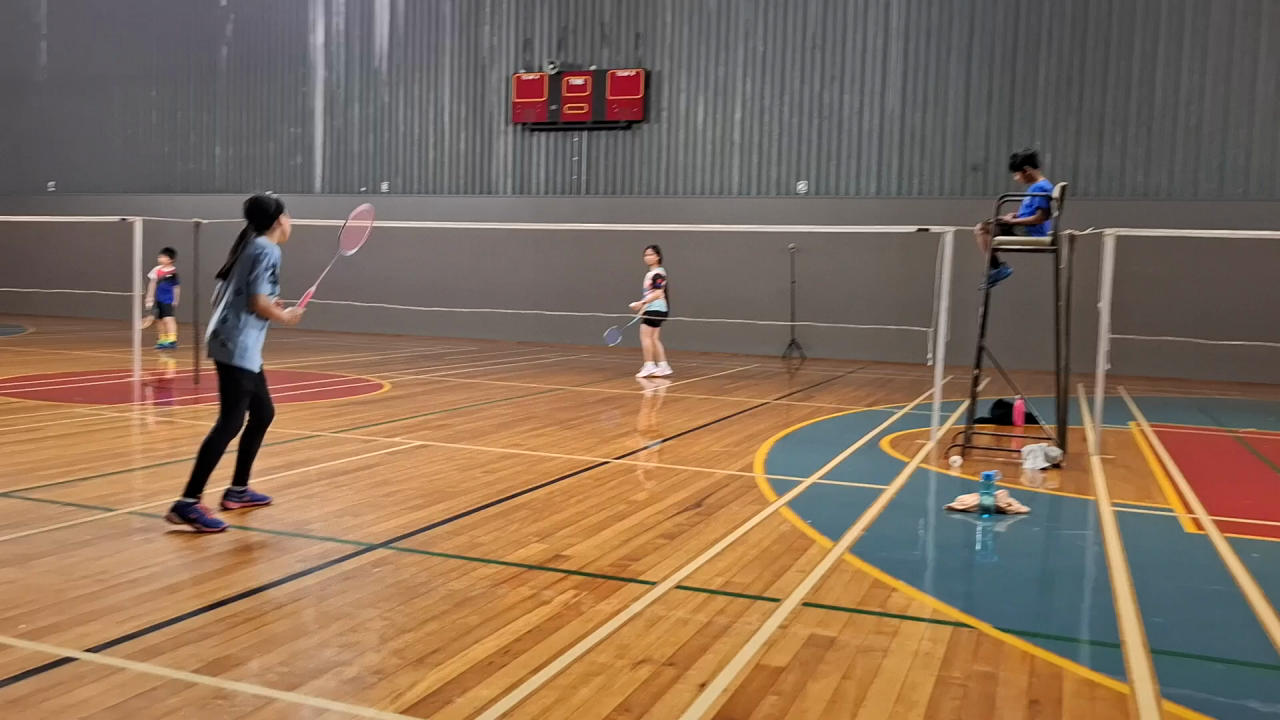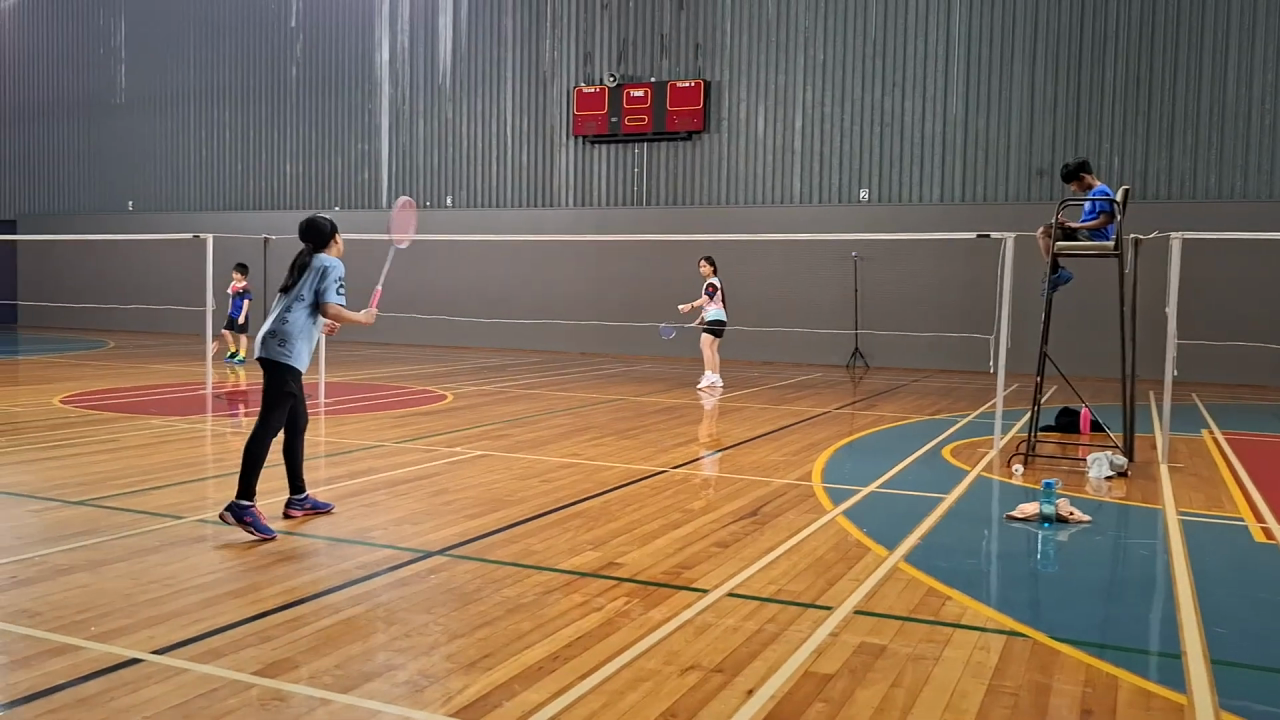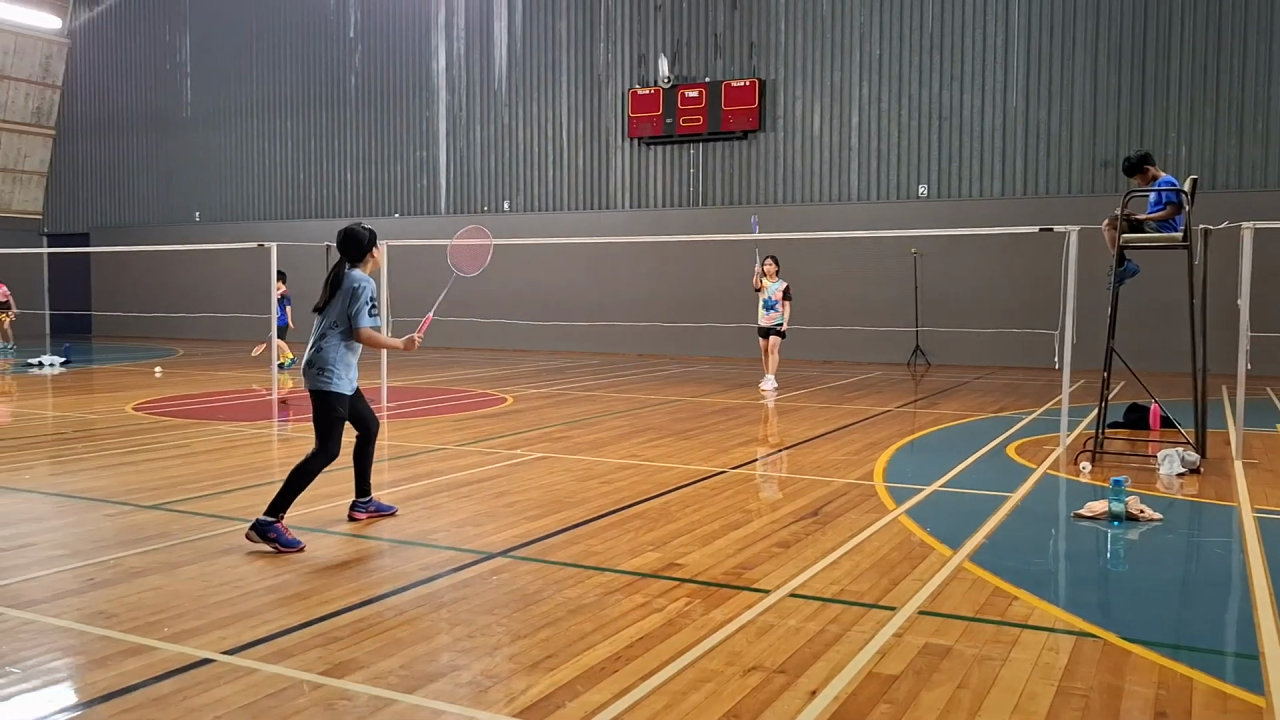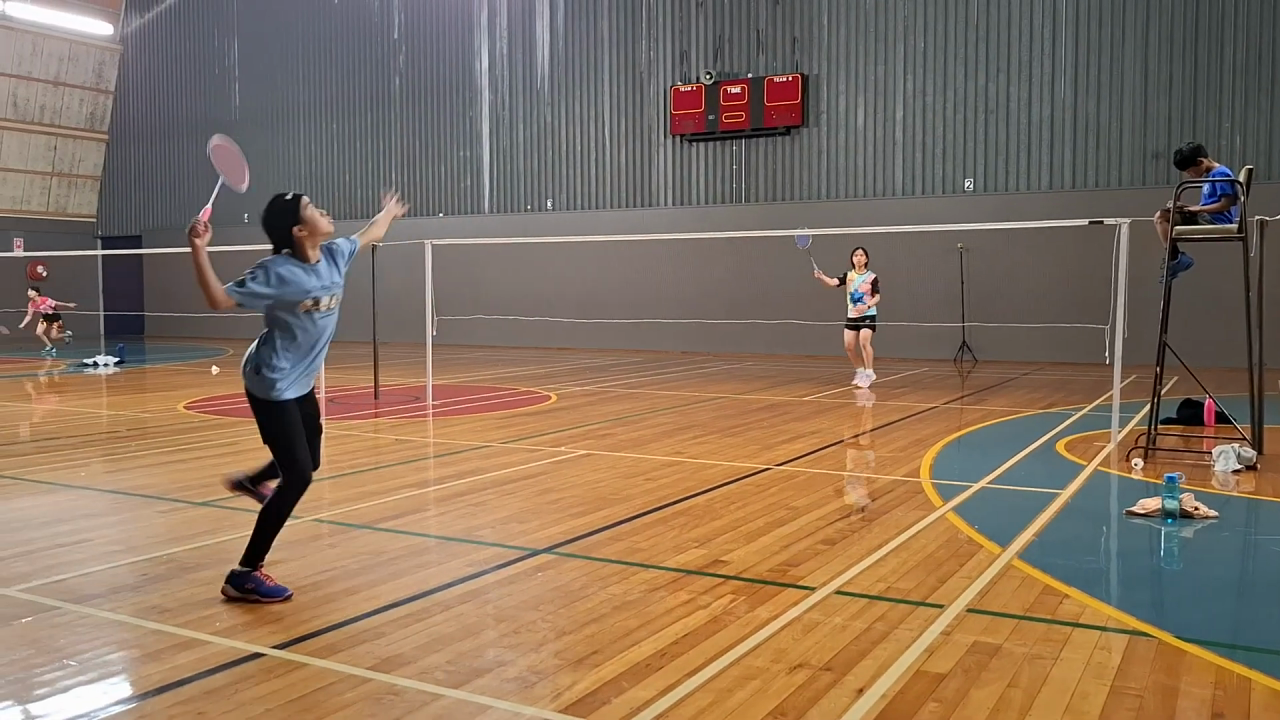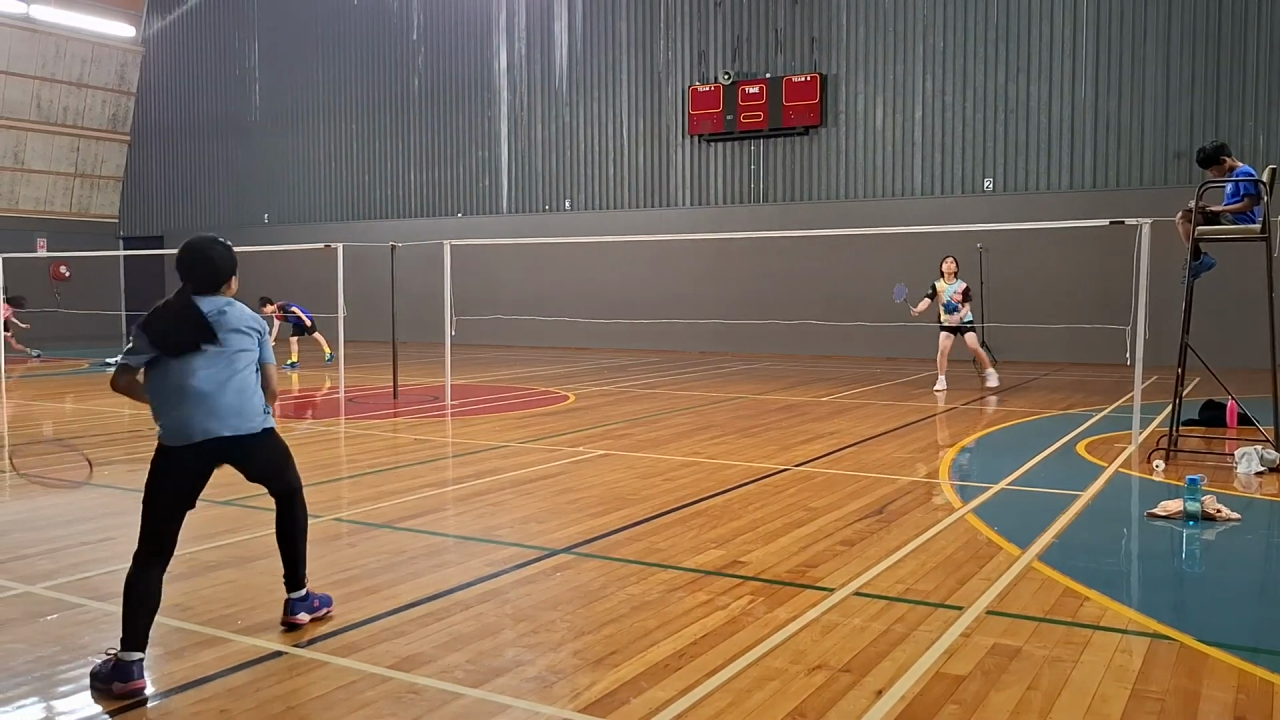
dt=0.7s
person 1, frame 1
left shoulder: (249, 247)
right shoulder: (268, 250)
left elbow: (242, 297)
right elbow: (260, 303)
left wrist: (273, 307)
right wrist: (286, 316)
left hip: (237, 346)
right hip: (237, 348)
left knee: (263, 413)
right knee: (230, 423)
left ankle: (238, 489)
right ankle: (188, 502)
person 1, frame 2
left shoulder: (305, 263)
right shoulder: (331, 264)
right elbow: (331, 310)
left wrist: (317, 326)
right wrist: (362, 317)
left hip: (277, 346)
right hip: (286, 350)
left knee: (297, 422)
right knee: (270, 424)
left ankle: (298, 498)
right ankle: (242, 505)
person 1, frame 3
left shoulder: (345, 278)
right shoulder: (363, 284)
right elbow: (362, 334)
left wrist: (382, 341)
right wrist: (400, 344)
left hip: (339, 374)
right hip: (330, 374)
left knee: (369, 427)
right knee: (327, 450)
left ankle: (363, 501)
right ankle: (268, 522)
person 1, frame 4
left shoulder: (335, 254)
right shoulder: (274, 271)
left elbow: (369, 233)
right elbow: (219, 300)
left wrist: (390, 210)
right wrist: (199, 250)
left hip: (301, 382)
right hip: (273, 385)
left knee: (306, 462)
right knee: (298, 474)
left ankle: (252, 482)
right ankle: (246, 573)
person 1, frame 5
left shoulder: (157, 322)
right shoulder: (248, 320)
left elbow: (122, 382)
right elbow: (268, 385)
left hip: (182, 440)
right hip: (249, 430)
left knee: (153, 552)
right knee: (289, 496)
left ankle: (129, 662)
right ankle: (298, 598)
